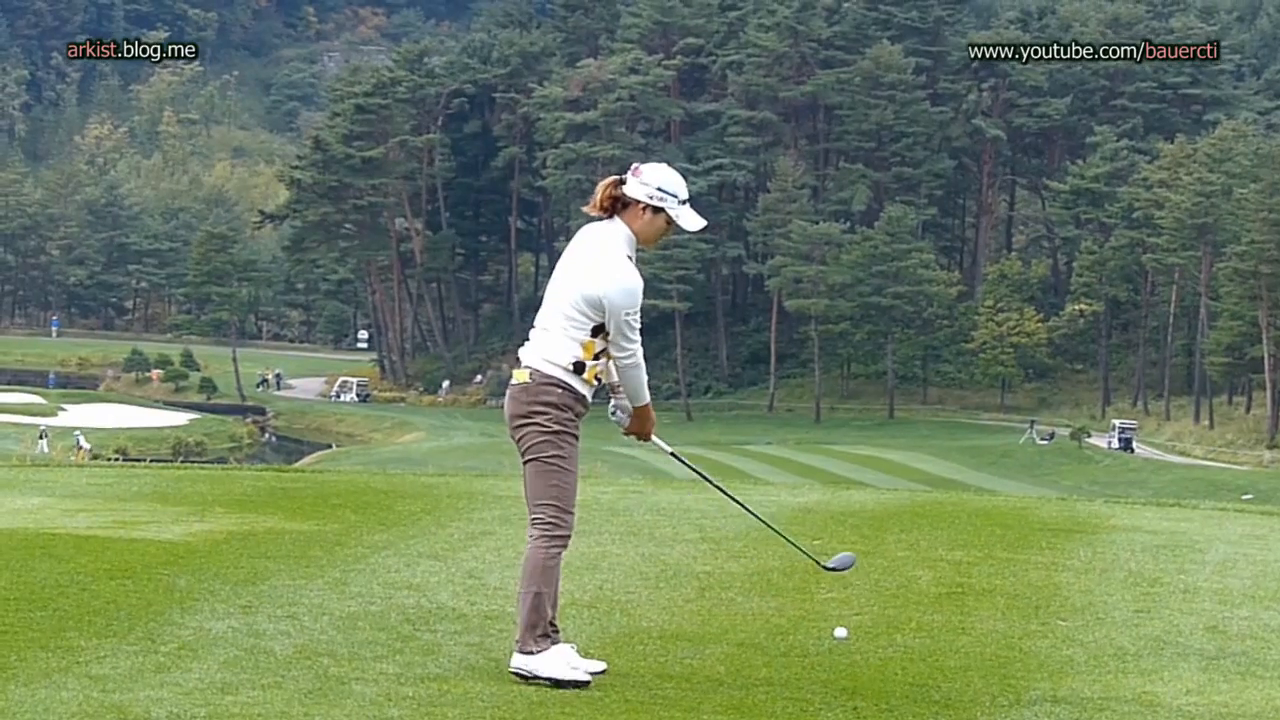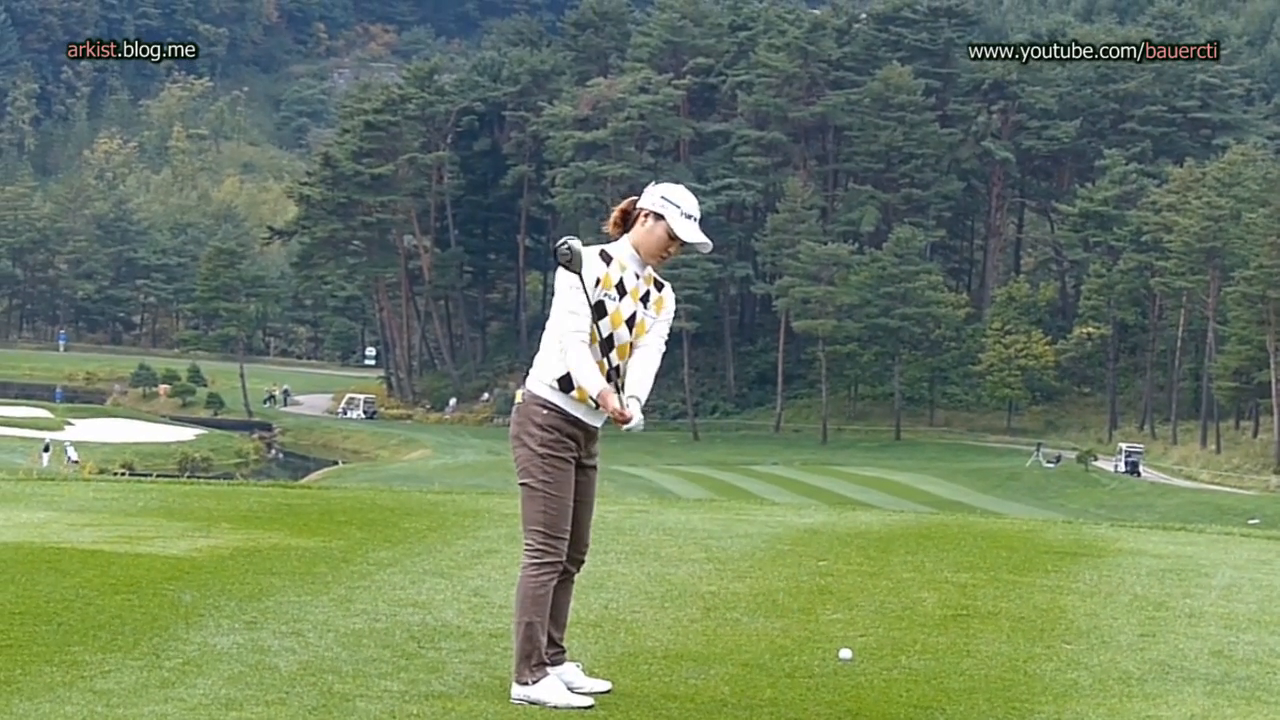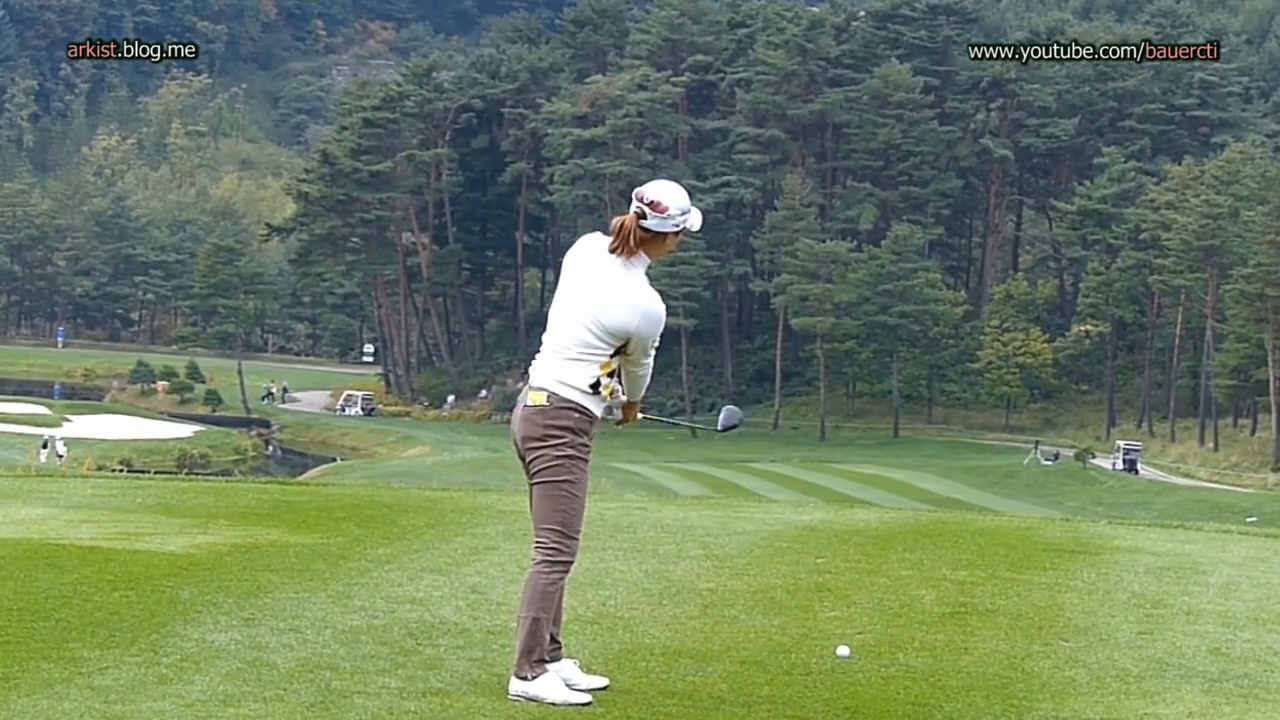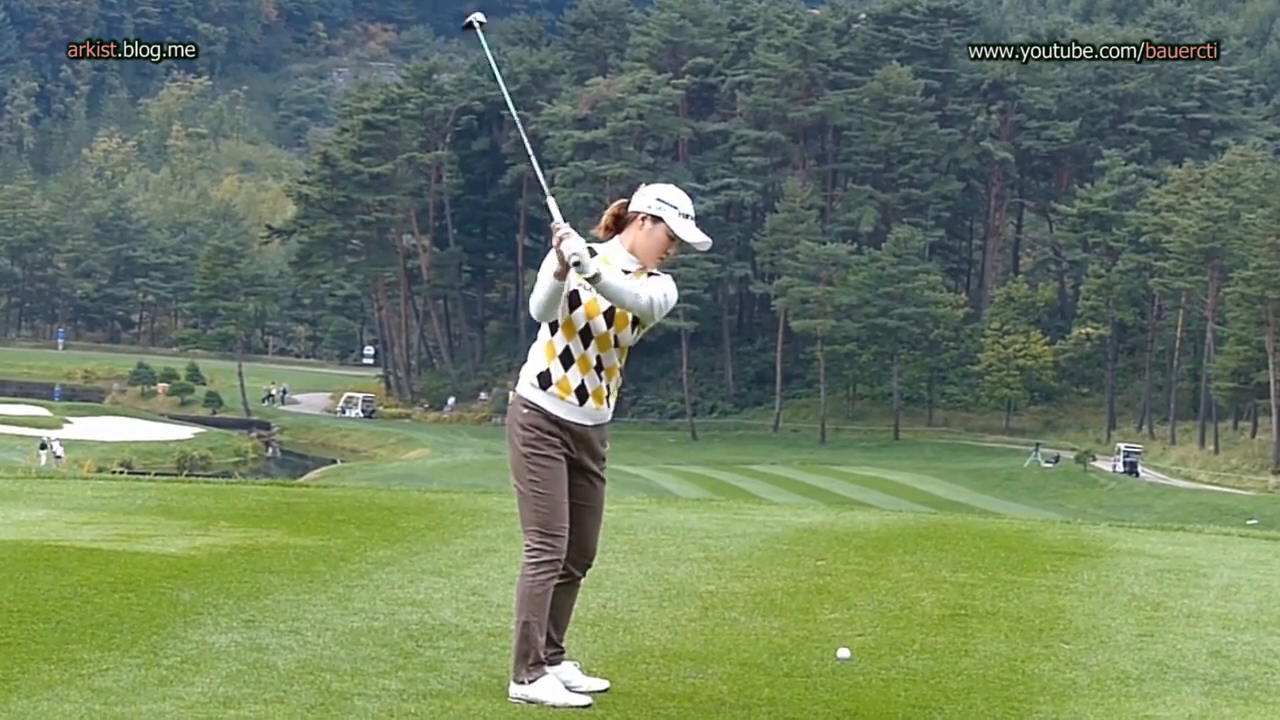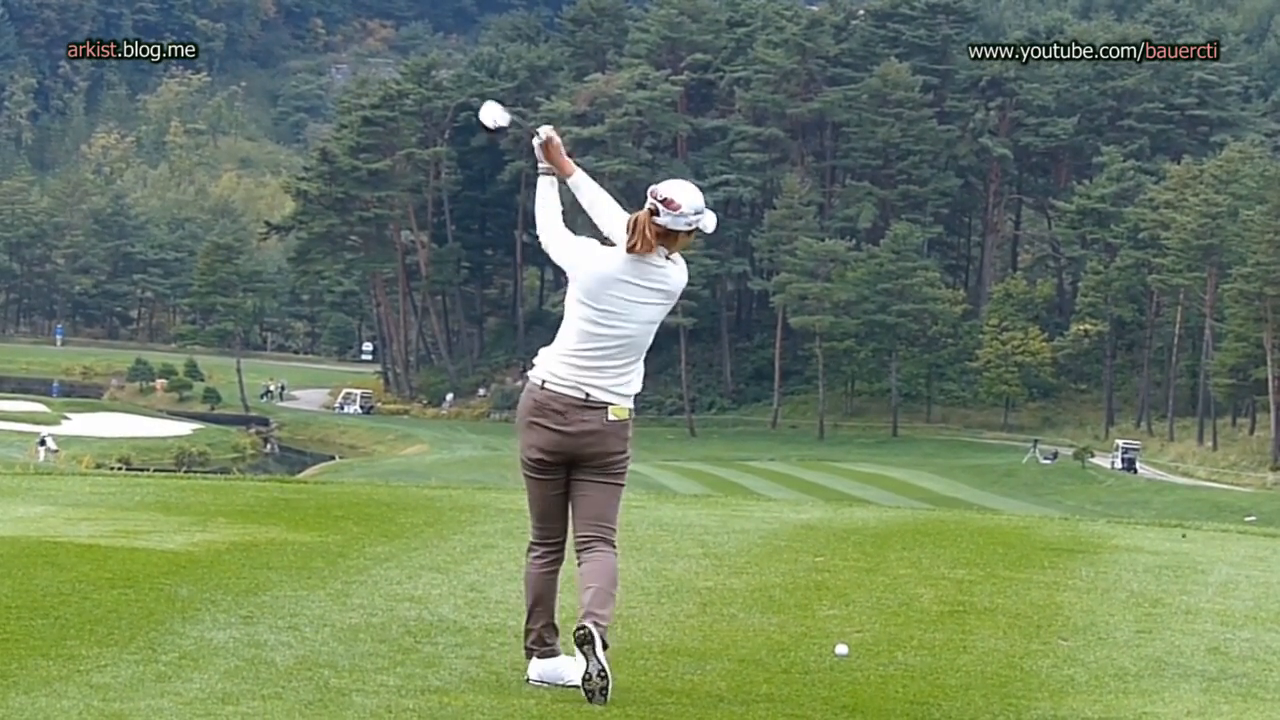
dt=1s
person 1, frame 1
left shoulder: (593, 235)
right shoulder: (621, 277)
right elbow: (627, 351)
left wrist: (619, 389)
right wrist: (642, 409)
left hip: (542, 392)
right hip: (549, 399)
left knee: (551, 526)
right knee: (551, 526)
left ankle: (547, 641)
right ankle: (530, 648)
person 1, frame 2
left shoulder: (661, 297)
right shoulder: (587, 263)
left elbow: (646, 359)
right elbow: (573, 343)
left wrist: (632, 403)
right wrist: (604, 393)
left hip: (585, 429)
right hip: (547, 416)
left knee: (571, 554)
right knee: (546, 551)
left ankle: (553, 662)
right ankle: (528, 676)
person 1, frame 3
left shoulder: (588, 247)
right shoulder: (646, 307)
right elbow: (638, 365)
left wrist: (607, 384)
right wrist: (630, 402)
left hip: (538, 407)
right hip: (563, 422)
left knee: (557, 547)
right knee: (556, 550)
left ankle: (550, 658)
right ankle: (527, 673)
person 1, frame 4
left shoulder: (661, 290)
right shoulder: (562, 255)
left elbow: (625, 296)
right elbow: (542, 310)
left wrist: (582, 260)
right wrist: (561, 268)
left hip: (592, 430)
right hip: (539, 418)
left knee: (579, 555)
right knee: (546, 550)
left ankle: (551, 661)
right ankle: (527, 675)
person 1, frame 5
left shoulder: (591, 260)
right shoulder: (675, 276)
left elbow: (546, 225)
right elbow: (621, 229)
left wrist: (553, 168)
right wrist: (570, 170)
left hip: (545, 407)
right hip: (607, 423)
left knee: (546, 542)
right knee: (597, 542)
left ankle: (543, 655)
right ankle: (592, 625)
